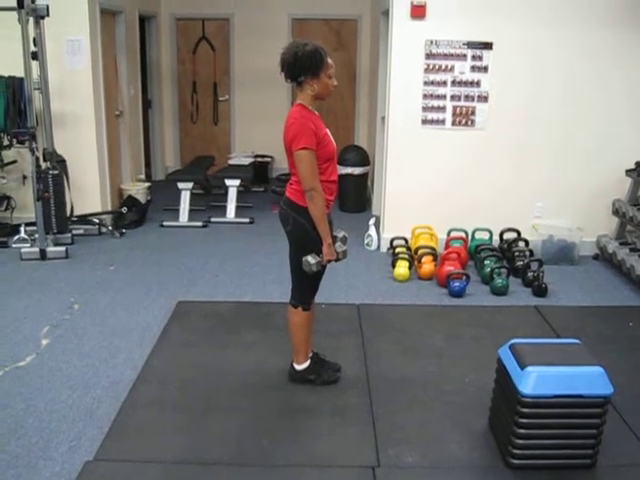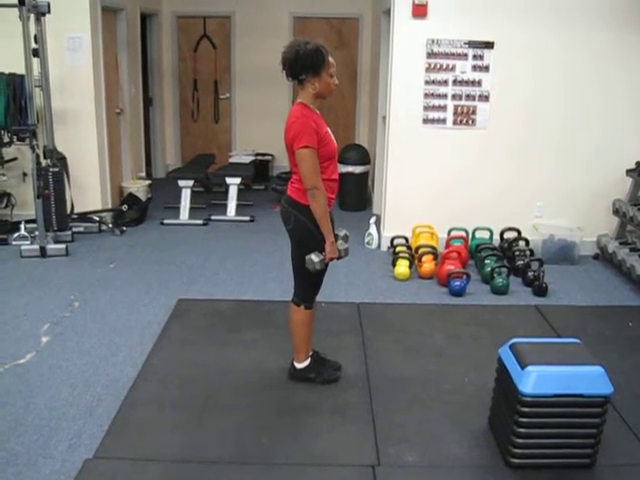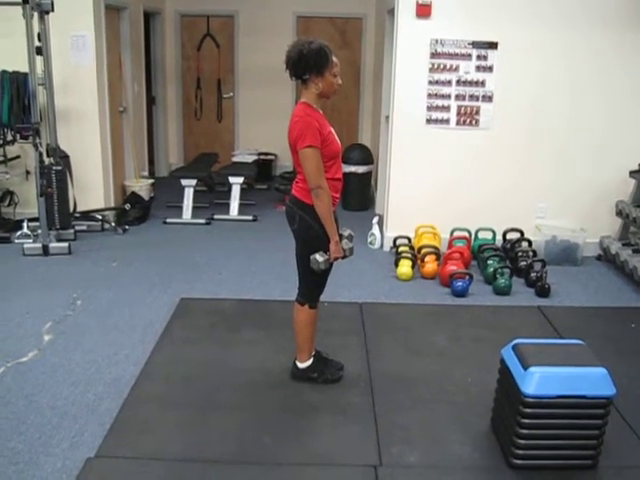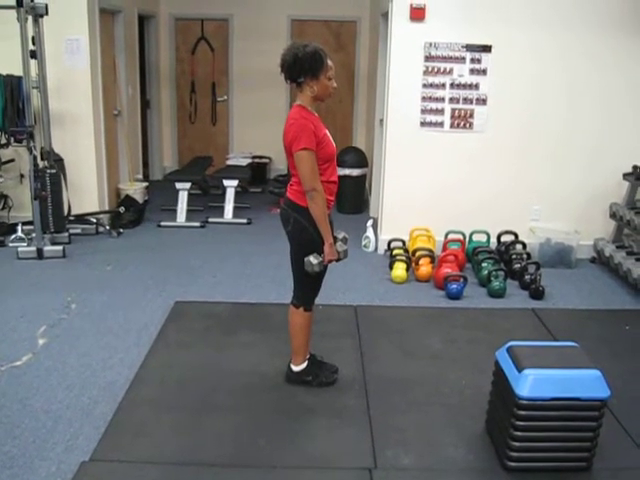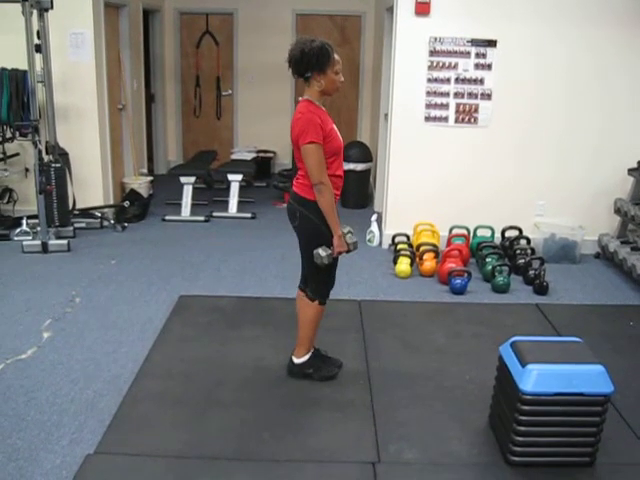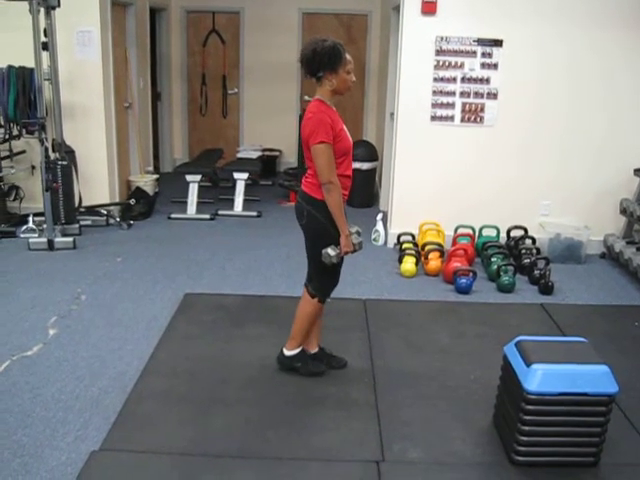
dt=0.5s
person 1, frame 1
left shoulder: (308, 116)
right shoulder: (302, 122)
right elbow: (311, 188)
left wrist: (326, 230)
right wrist: (326, 239)
left hip: (307, 213)
right hip: (304, 216)
left knee: (308, 292)
right knee: (303, 293)
left ankle: (307, 356)
right ankle: (301, 366)
person 1, frame 2
left shoulder: (309, 114)
right shoulder: (304, 121)
right elbow: (313, 187)
left wrist: (327, 231)
right wrist: (328, 237)
left hip: (308, 211)
right hip: (305, 214)
left knee: (309, 290)
right knee: (305, 292)
left ankle: (307, 355)
right ankle: (301, 365)
person 1, frame 3
left shoulder: (313, 114)
right shoulder: (307, 121)
right elbow: (317, 186)
left wrist: (332, 229)
right wrist: (333, 236)
left hip: (312, 211)
right hip: (311, 214)
left knee: (313, 289)
right knee: (310, 291)
left ankle: (309, 355)
right ankle: (303, 365)
person 1, frame 4
left shoulder: (307, 116)
right shoulder: (302, 123)
right elbow: (312, 188)
left wrist: (326, 232)
right wrist: (327, 239)
left hip: (307, 213)
right hip: (305, 216)
left knee: (308, 291)
right knee: (305, 293)
left ankle: (304, 357)
right ankle: (298, 367)
person 1, frame 5
left shoulder: (314, 110)
right shoulder: (309, 117)
right elbow: (320, 182)
left wrist: (333, 225)
right wrist: (336, 231)
left hip: (310, 206)
right hip: (311, 209)
left knee: (312, 283)
right knee: (320, 285)
left ankle: (308, 351)
right ankle: (300, 360)
person 1, frame 6
left shoulder: (325, 110)
right shoulder: (320, 116)
right elbow: (328, 181)
left wrist: (340, 224)
right wrist: (343, 230)
left hip: (319, 206)
right hip: (319, 209)
left knee: (320, 282)
right knee: (321, 284)
left ankle: (312, 349)
right ankle: (291, 352)
